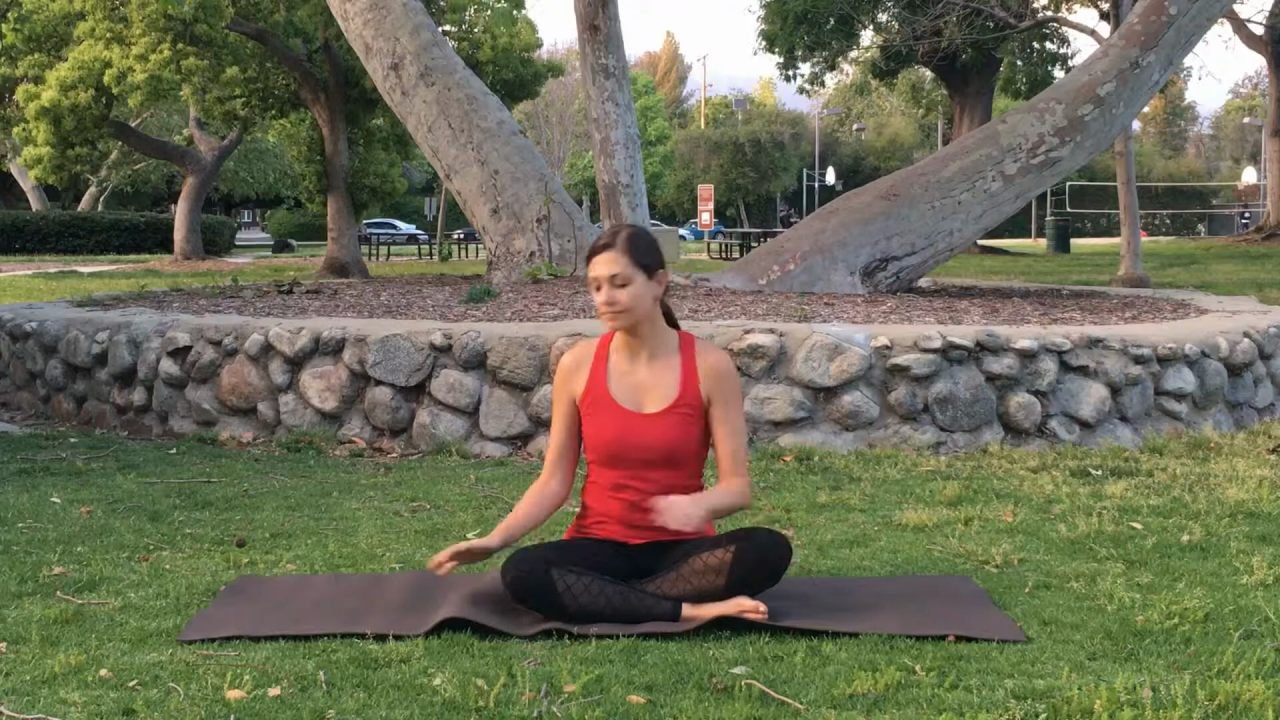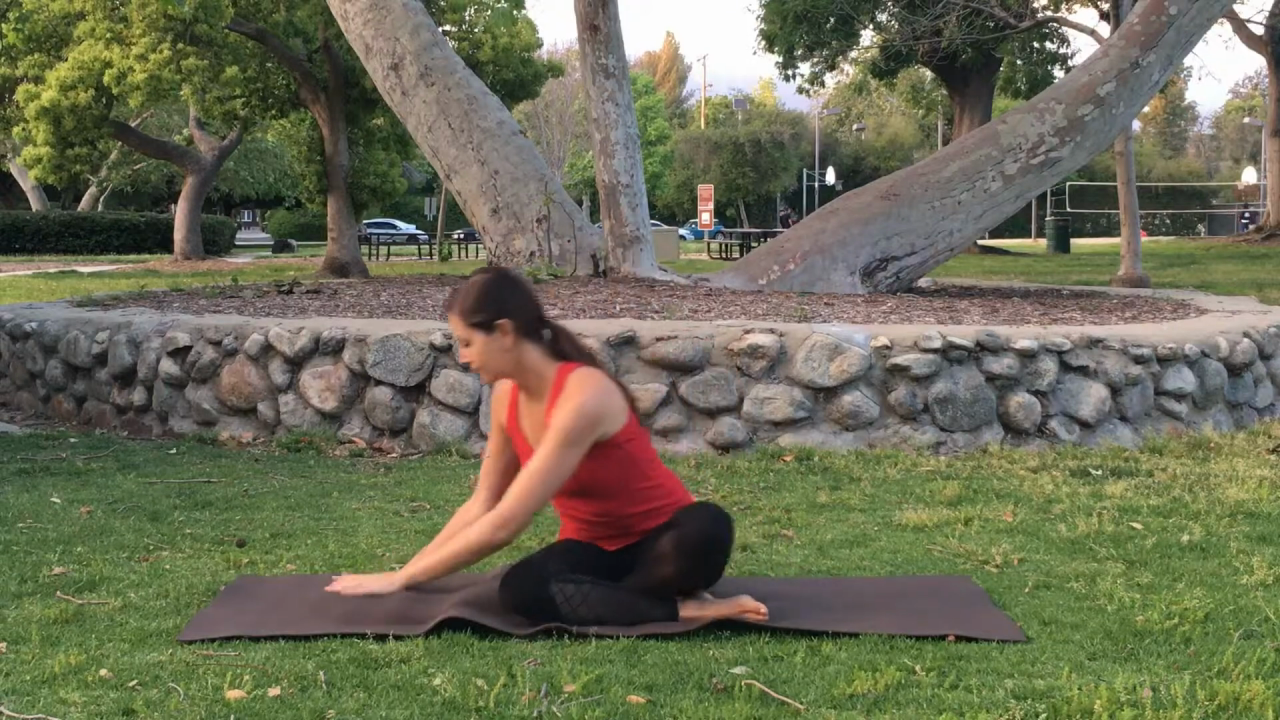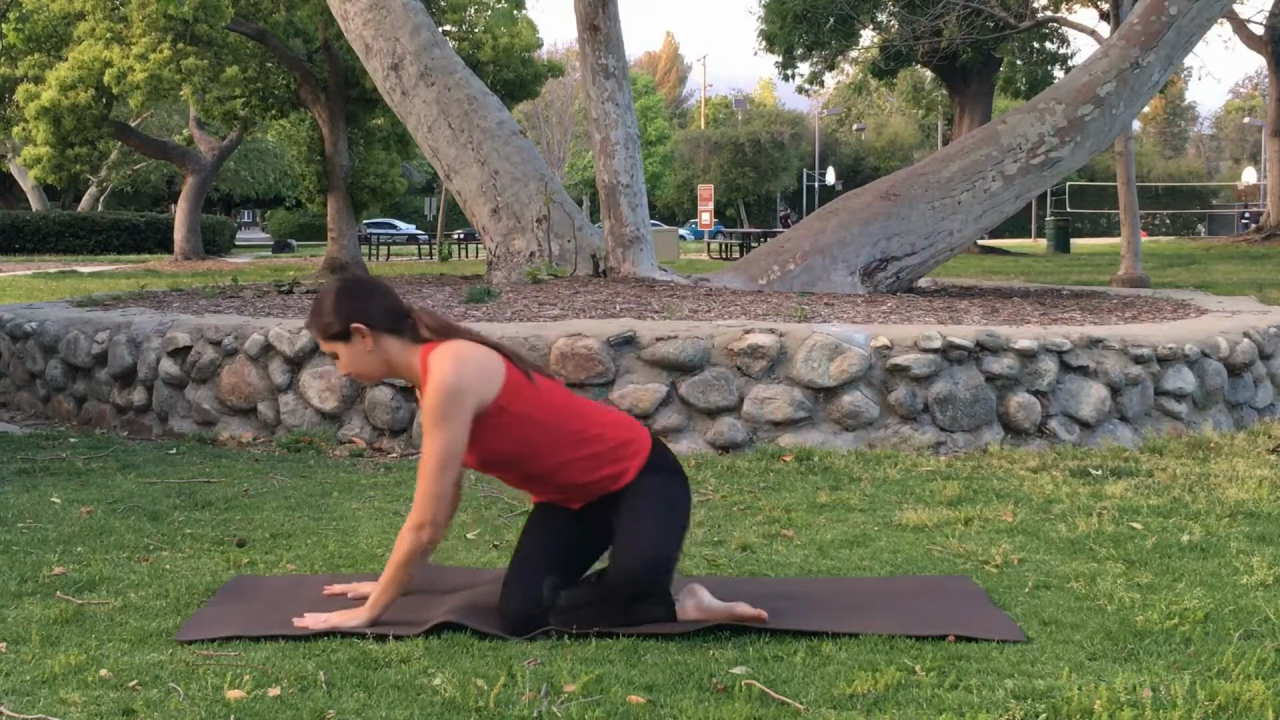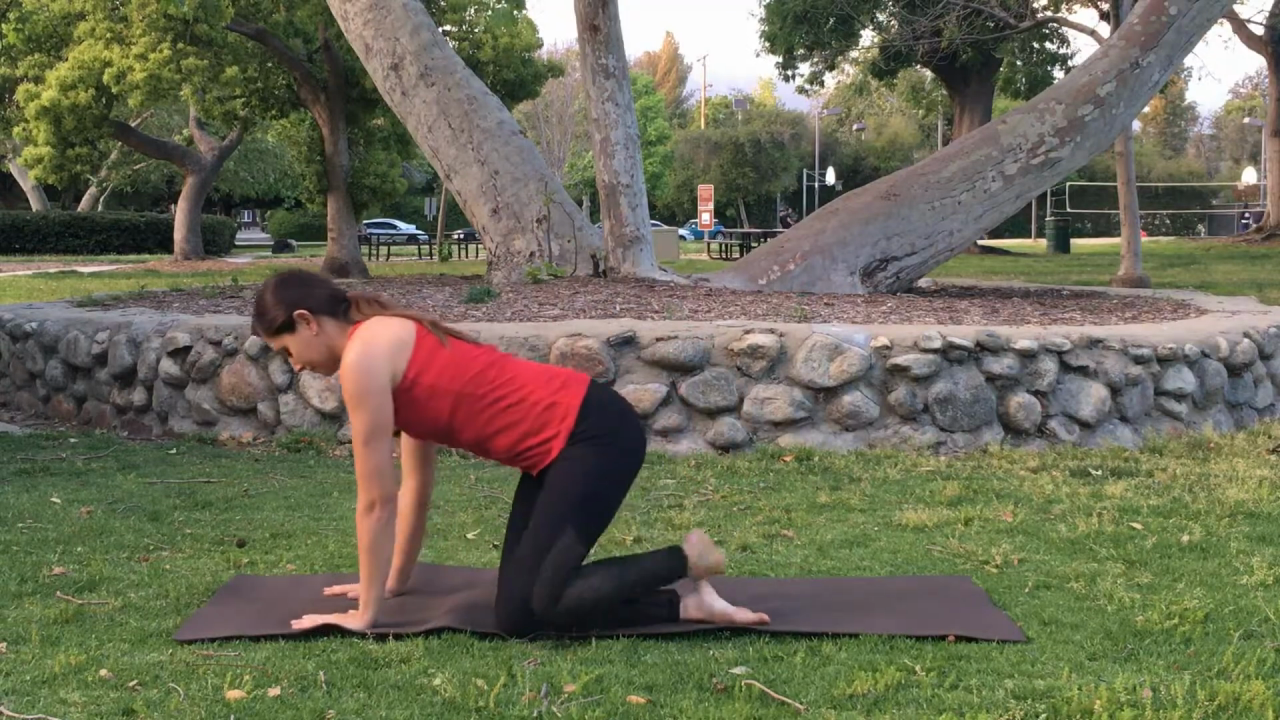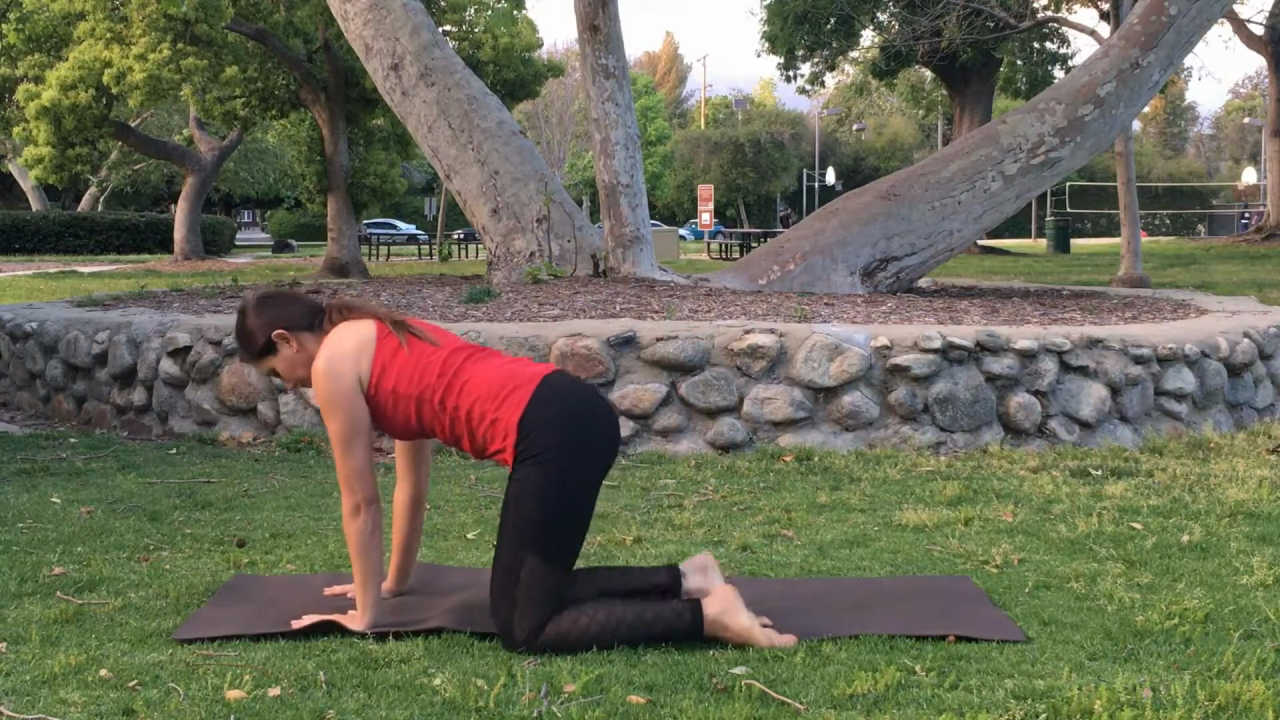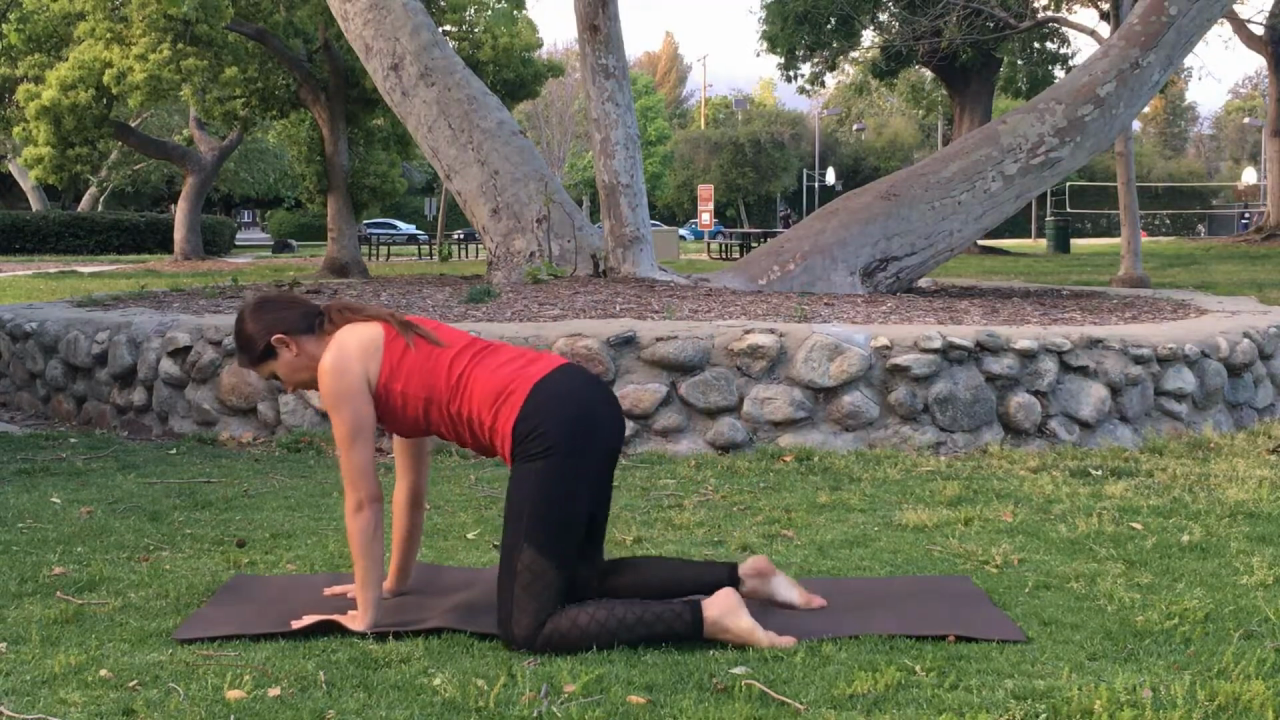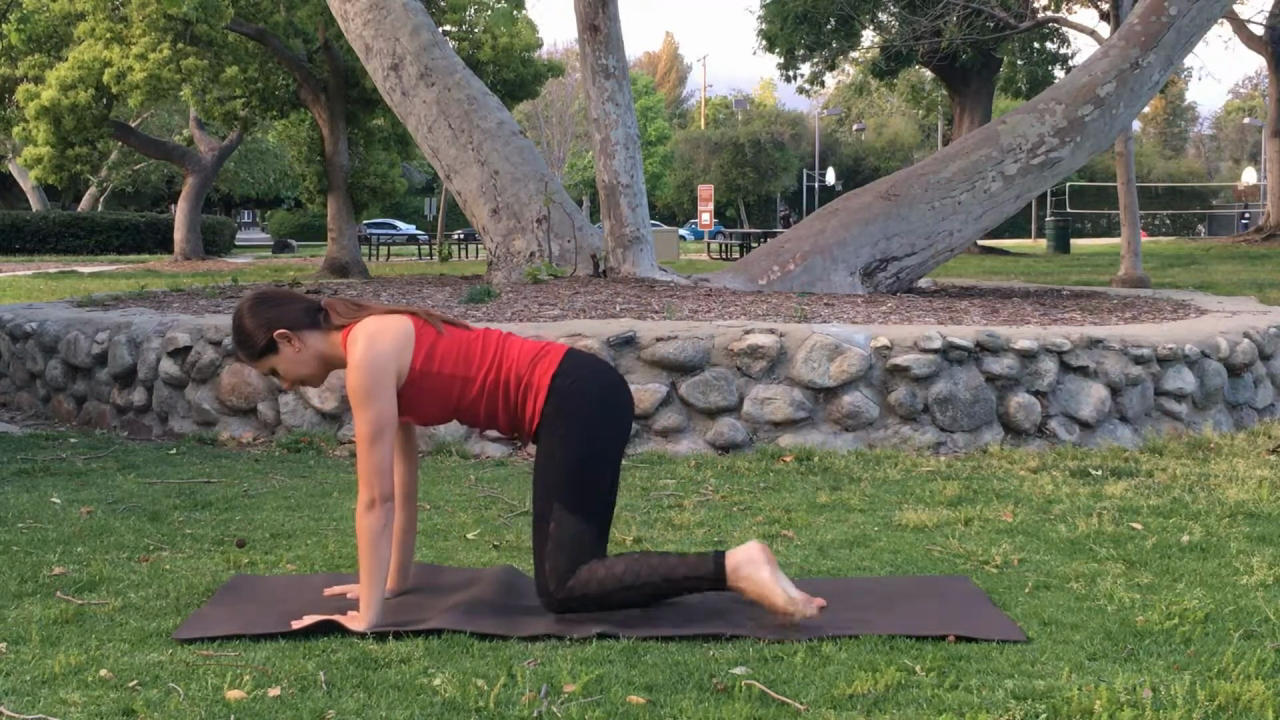
dt=0.5s
person 1, frame 1
left shoulder: (710, 366)
right shoulder: (576, 365)
left elbow: (737, 484)
right elbow: (554, 480)
left wrist: (700, 504)
right wrist: (493, 540)
left hip: (680, 547)
right hip: (602, 546)
left knee: (769, 552)
right knee: (521, 573)
left ankle: (598, 598)
right ankle: (685, 611)
person 1, frame 2
left shoulder: (585, 396)
right shoulder: (506, 395)
left elbow: (503, 527)
right elbow: (483, 505)
left wrist: (401, 578)
right wrist: (409, 571)
left hip: (660, 540)
right hip: (591, 547)
left knee: (707, 528)
right knee: (520, 589)
left ankle: (599, 601)
right ankle: (680, 609)
person 1, frame 3
left shoulder: (449, 373)
right shoulder: (432, 371)
left elbow: (426, 521)
right elbow: (443, 503)
left wrist: (371, 609)
right wrist: (388, 584)
left hip: (638, 473)
right hip: (570, 494)
left knee: (634, 581)
right knee: (520, 616)
right ankle: (679, 608)
person 1, frame 4
left shoulder: (363, 354)
right shoulder: (392, 342)
left elbow: (375, 500)
right elbow: (415, 484)
left wrist: (366, 611)
right wrist: (393, 581)
left hip: (595, 431)
right hip: (558, 447)
left knee: (540, 604)
right knee: (516, 620)
left ankle: (685, 558)
right ankle: (685, 604)
person 1, frame 5
left shoulder: (333, 362)
right shoulder: (387, 341)
left elbow: (360, 503)
right elbow: (411, 483)
left wrist: (366, 612)
right wrist: (392, 581)
left hip: (553, 429)
right hip: (580, 408)
left knee: (524, 630)
right knee: (530, 588)
left ankle: (706, 612)
right ankle: (684, 580)
person 1, frame 6
left shoulder: (339, 361)
right shoulder: (388, 344)
left elbow: (362, 500)
right elbow: (410, 485)
left wrist: (366, 612)
right wrist: (394, 580)
left hip: (553, 426)
right hip: (587, 400)
left knee: (526, 629)
right knee: (581, 578)
left ankle: (709, 615)
right ankle: (742, 577)
person 1, frame 7
left shoulder: (367, 352)
right shoulder: (380, 345)
left elbow: (376, 495)
right elbow: (401, 481)
left wrist: (367, 613)
right wrist: (392, 580)
left hip: (578, 398)
right hip: (583, 395)
left knee: (562, 588)
right knee: (578, 573)
left ankle: (732, 567)
right ankle: (736, 565)
